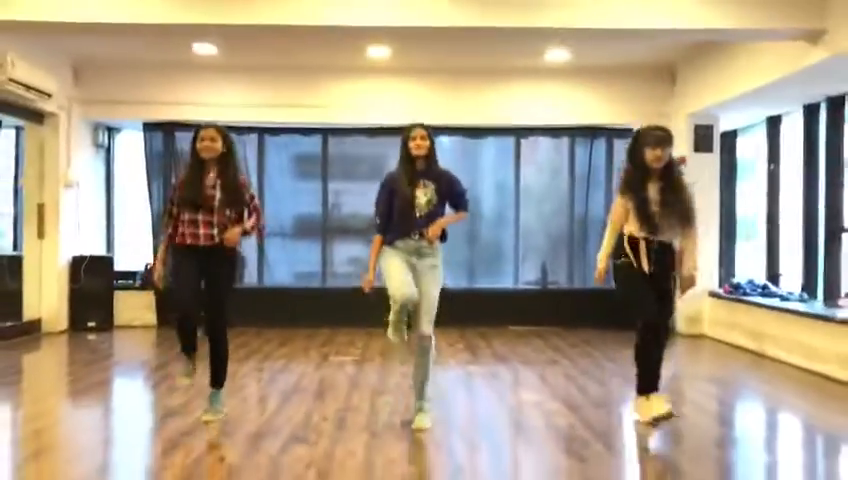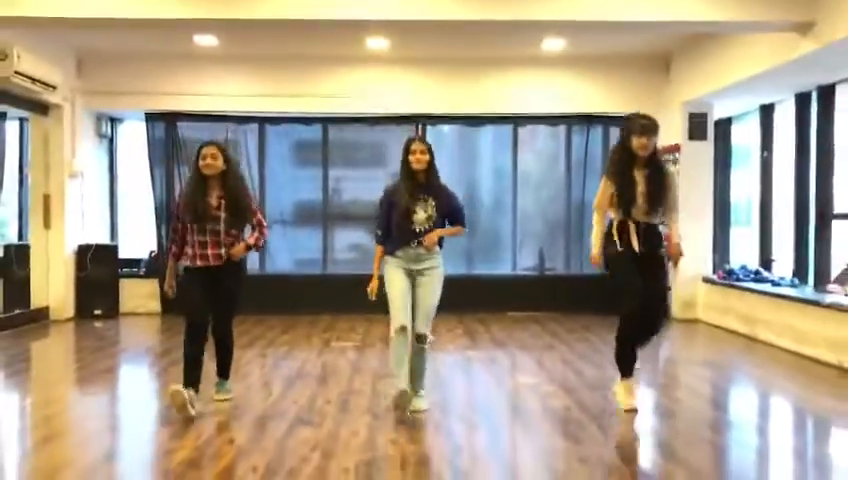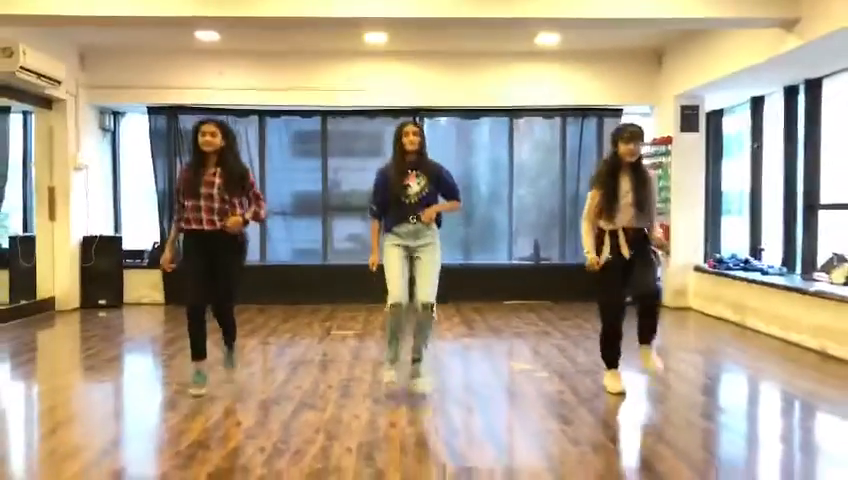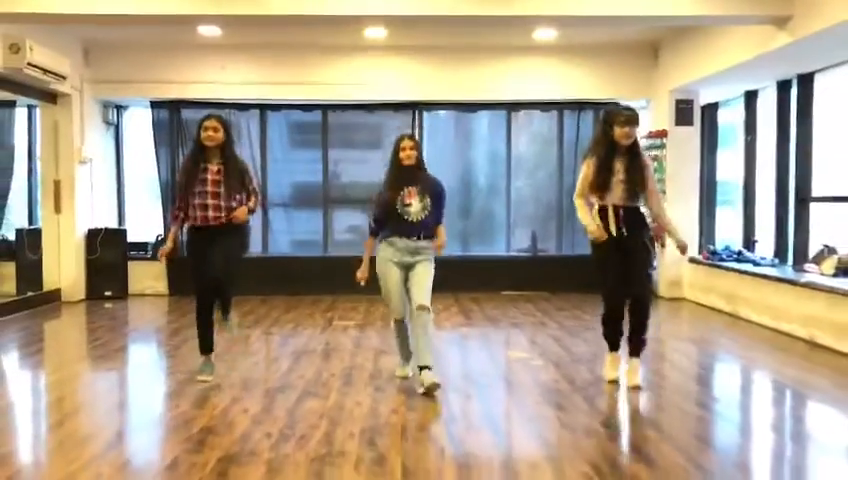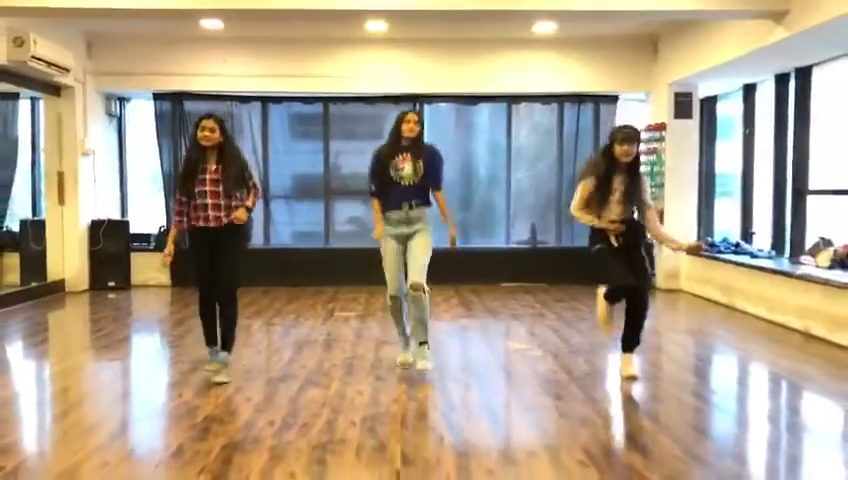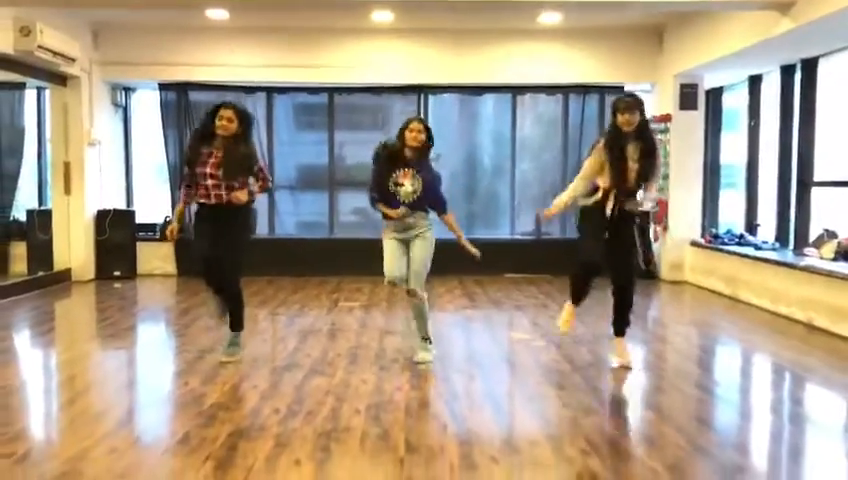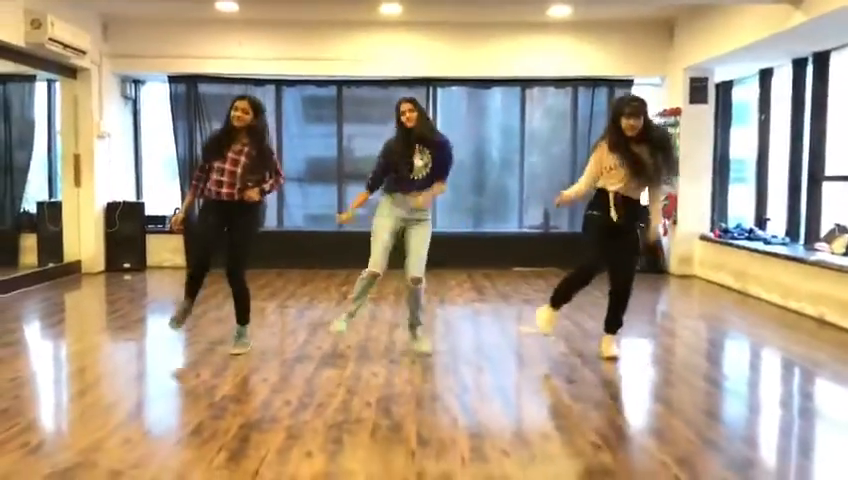
dt=0.2s
person 1, frame 1
left shoulder: (679, 188)
right shoulder: (629, 188)
left elbow: (688, 230)
right elbow: (614, 227)
left wrist: (688, 268)
right wrist: (602, 263)
left hip: (663, 260)
right hip: (631, 259)
left knee: (658, 330)
right knee: (651, 323)
left ankle: (644, 399)
right ankle: (650, 395)
person 1, frame 2
left shoulder: (664, 175)
right shoulder: (616, 172)
left elbow: (670, 212)
right elbow: (600, 211)
left wrist: (675, 239)
right wrist: (597, 246)
left hip: (651, 242)
right hip: (620, 241)
left knee: (657, 308)
right knee: (633, 307)
left ankle: (630, 348)
right ankle: (625, 381)
person 1, frame 3
left shoulder: (646, 179)
right shoulder: (602, 180)
left elbow: (650, 216)
right elbow: (588, 220)
left wrist: (657, 235)
right wrist: (590, 253)
left hip: (639, 246)
right hip: (610, 248)
left knee: (650, 293)
right knee: (611, 314)
left ankle: (646, 346)
right ankle: (612, 371)
person 1, frame 4
left shoulder: (641, 162)
right shoulder: (596, 160)
left elbow: (654, 200)
right elbow: (580, 197)
left wrist: (674, 234)
right wrist: (591, 225)
left hip: (635, 225)
right hip: (606, 227)
left knee: (640, 293)
right knee: (614, 295)
left ankle: (634, 361)
right ankle: (613, 355)
person 1, frame 5
left shoulder: (637, 179)
right shoulder: (595, 175)
left elbow: (649, 217)
right elbow: (577, 209)
left wrist: (679, 244)
right wrist: (602, 223)
left hip: (632, 237)
right hip: (604, 239)
left knee: (640, 297)
right knee: (625, 284)
left ankle: (628, 356)
right ankle: (606, 296)
person 1, frame 6
left shoulder: (649, 148)
right shoulder: (607, 145)
left elbow: (650, 183)
right elbow: (583, 179)
left wrist: (640, 203)
right wrist: (557, 205)
left hip: (625, 214)
right hip: (599, 208)
left knee: (625, 278)
right knee: (590, 260)
left ankle: (619, 341)
right ankle: (572, 304)
person 1, frame 7
left shoulder: (654, 148)
right shoulder: (607, 147)
left elbow: (656, 190)
right elbow: (586, 182)
left wrist: (655, 222)
right wrist: (565, 196)
left hip: (629, 216)
right hip: (601, 210)
left knee: (623, 280)
right knee: (593, 264)
left ankle: (609, 337)
right ankle: (551, 307)
person 2, frame 1
left shoulder: (235, 181)
right shoulder: (185, 181)
left elbow: (255, 212)
right elbow: (171, 221)
left wrist: (241, 229)
right wrist: (159, 260)
left hip: (220, 255)
right hip: (186, 252)
left knee: (216, 323)
right knee: (185, 306)
left ankle: (216, 395)
right ankle: (189, 357)
person 2, frame 2
left shoulder: (239, 197)
right shoulder: (188, 198)
left elbow: (261, 227)
right elbow: (177, 237)
left wrist: (246, 245)
right wrist: (170, 273)
left hip: (228, 271)
right hip: (195, 270)
left knee: (222, 329)
right knee: (196, 327)
left ankle: (223, 382)
right ankle: (189, 391)
person 2, frame 3
left shoulder: (238, 172)
right shoulder: (188, 173)
left elbow: (259, 202)
right elbow: (180, 212)
left wrist: (243, 218)
right wrist: (169, 248)
left hip: (227, 242)
right hip: (195, 243)
left knee: (222, 303)
right knee: (195, 303)
left ankle: (230, 347)
right ankle: (198, 370)
person 2, frame 4
left shoulder: (237, 167)
right shoulder: (190, 167)
left elbow: (253, 194)
right elbow: (180, 206)
left wrist: (247, 209)
right wrist: (170, 240)
left hip: (230, 231)
right hip: (199, 234)
left knee: (218, 272)
right knee: (203, 295)
left ankle: (226, 312)
right ankle: (206, 359)
person 2, frame 5
left shoulder: (236, 165)
right shoulder: (190, 168)
left elbow: (254, 190)
right elbow: (180, 207)
left wrist: (246, 208)
right wrist: (170, 242)
left hip: (231, 234)
right hip: (200, 235)
left knee: (226, 294)
right knee: (206, 294)
right ankle: (212, 351)
person 2, frame 6
left shoulder: (244, 152)
right shoulder: (198, 149)
left elbow: (264, 180)
right elbow: (187, 185)
left wrist: (248, 192)
right wrist: (176, 218)
left hip: (235, 215)
right hip: (206, 214)
left knee: (230, 275)
right knee: (207, 262)
left ankle: (235, 338)
right ankle: (221, 296)
person 2, frame 7
left shoulder: (261, 149)
right shoulder: (216, 141)
left elbow: (278, 177)
right elbow: (200, 176)
left wrist: (260, 190)
right wrist: (183, 210)
left hip: (244, 211)
right hip: (213, 206)
left knee: (235, 271)
right knee: (200, 255)
left ankle: (242, 332)
right ankle: (187, 302)
person 3, frame 1
left shoulder: (444, 179)
right shoulder: (392, 181)
left elbow: (463, 209)
right elbow: (380, 226)
left wrist: (442, 222)
right wrist: (371, 268)
left hip: (429, 256)
right hip: (396, 252)
left knee: (424, 330)
right knee: (405, 297)
left ankle: (421, 404)
right ankle: (397, 319)
person 3, frame 2
left shoulder: (442, 193)
right shoulder: (393, 193)
left elbow: (461, 226)
right elbow: (381, 236)
left wrist: (439, 233)
right wrist: (375, 276)
left hip: (429, 263)
right hip: (397, 262)
left knee: (421, 330)
right knee: (401, 323)
left ankle: (417, 390)
right ankle: (401, 386)
person 3, frame 3
left shoulder: (435, 170)
right shoulder: (387, 173)
left elbow: (456, 201)
right elbow: (377, 213)
left wrist: (436, 209)
right wrist: (374, 250)
left hip: (427, 239)
right hip: (395, 239)
left knee: (426, 302)
right knee: (397, 301)
left ankle: (417, 363)
right ankle: (392, 361)
person 3, frame 4
left shoulder: (432, 185)
right shoulder: (388, 188)
left elbow: (438, 221)
right elbow: (375, 228)
left wrist: (441, 238)
right wrist: (364, 264)
left hip: (422, 254)
right hip: (391, 254)
left knee: (422, 307)
right knee: (399, 315)
left ankle: (425, 372)
right ankle: (405, 359)
person 3, frame 5
left shoulder: (429, 153)
right shoulder: (383, 154)
left elbow: (437, 188)
right elbow: (374, 193)
left wrist: (450, 225)
right wrist: (378, 224)
left hip: (420, 225)
right hip: (391, 226)
left knee: (417, 284)
right knee: (395, 292)
left ankle: (422, 347)
right ankle: (405, 343)
person 3, frame 6
left shoulder: (428, 172)
right shoulder: (384, 159)
left elbow: (440, 207)
right elbow: (375, 200)
left wrist: (462, 239)
right wrist: (390, 212)
left hip: (420, 230)
right hip: (393, 229)
left knee: (415, 289)
right knee: (394, 276)
left ankle: (425, 342)
right ankle: (398, 272)
person 3, frame 7
left shoulder: (438, 144)
right shoulder: (394, 146)
left elbow: (442, 181)
right elbow: (374, 181)
left wrist: (427, 195)
right wrist: (351, 210)
left hip: (419, 214)
right hip: (390, 209)
left knee: (415, 277)
right knee: (376, 269)
left ankle: (415, 330)
right ankle: (348, 314)
